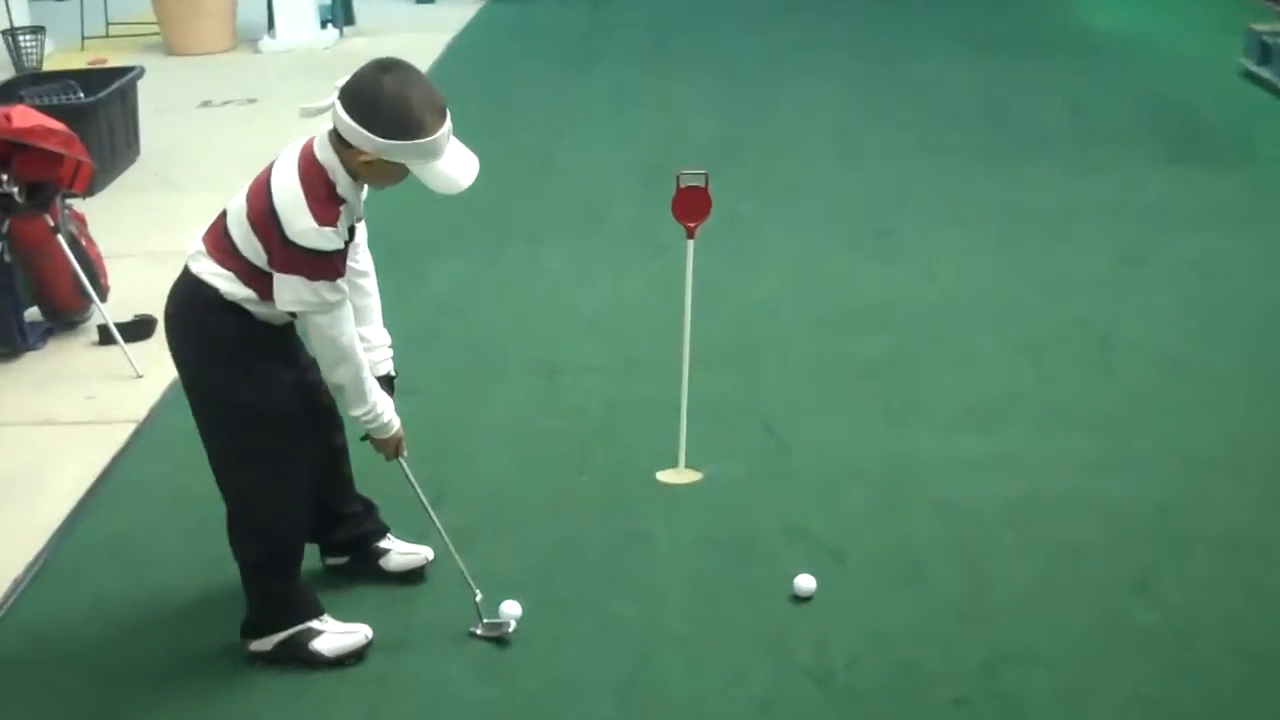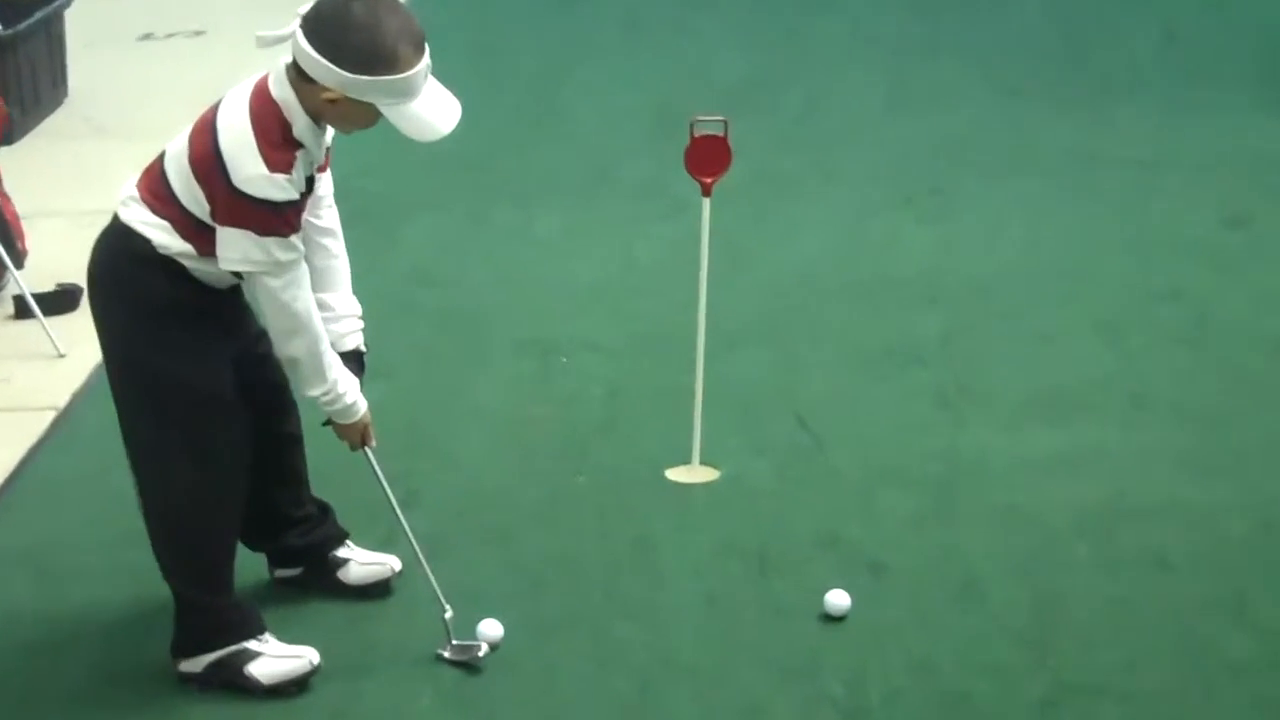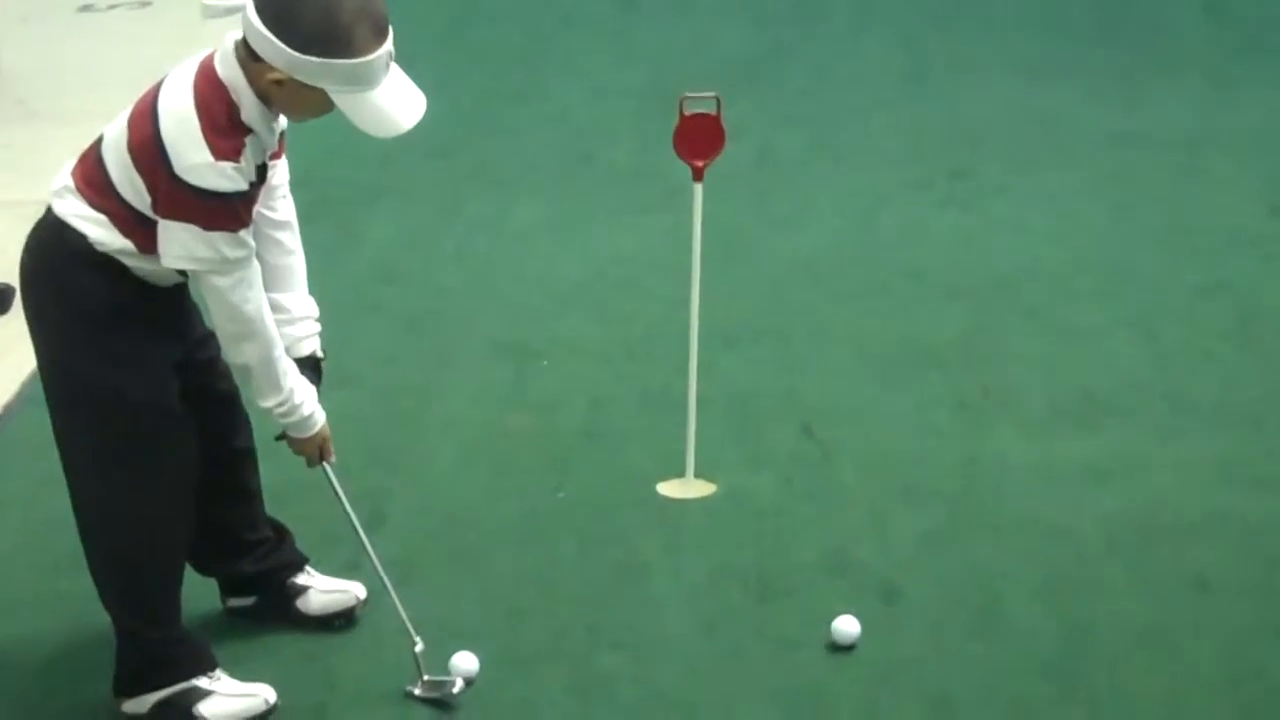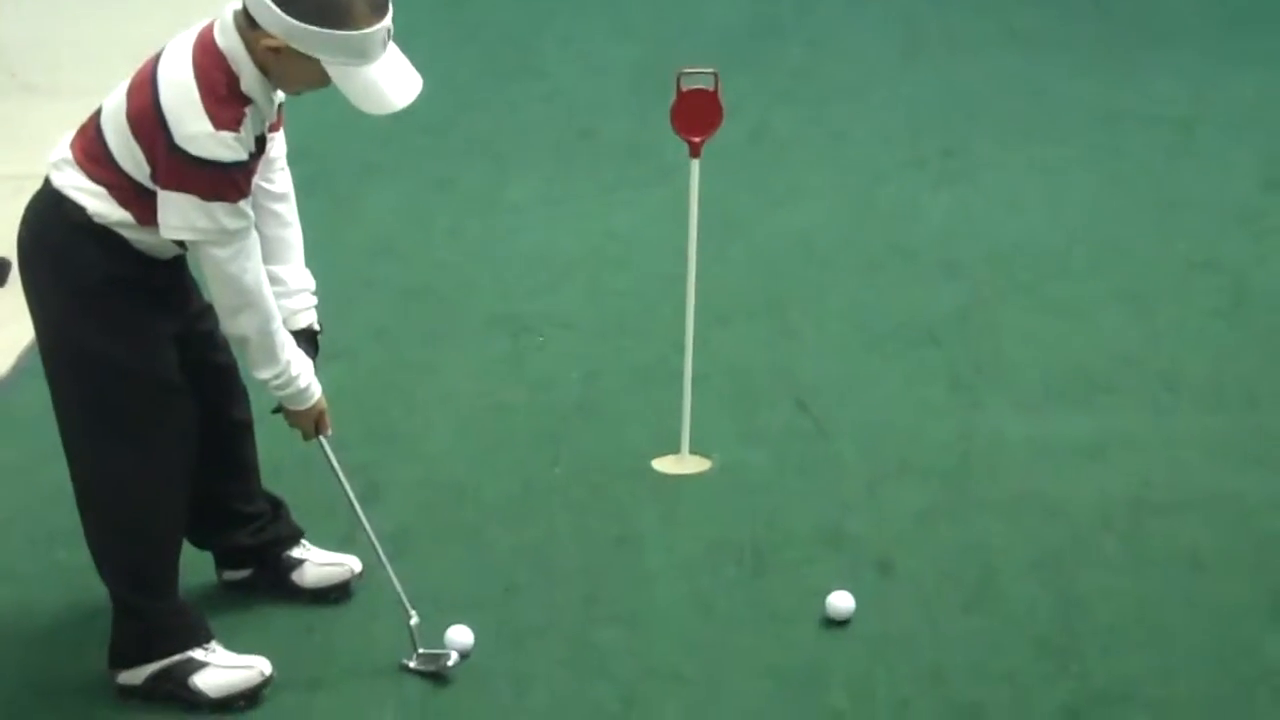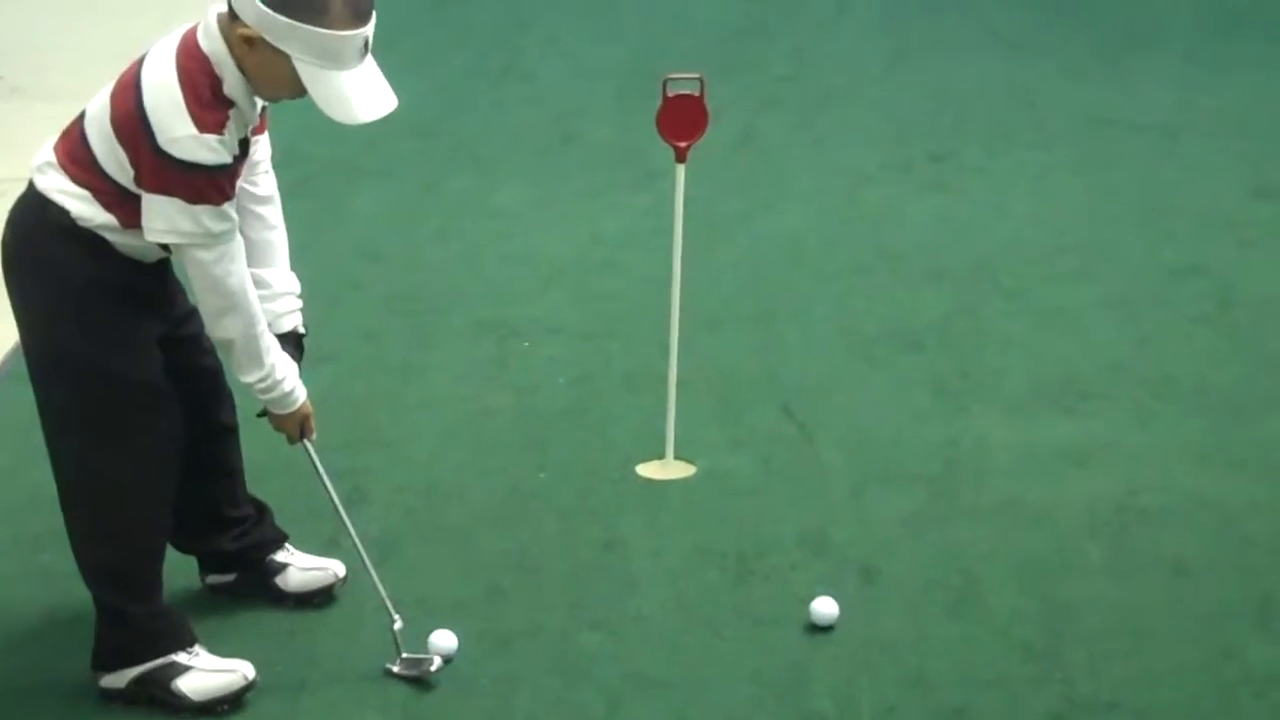
dt=0.5s
person 1, frame 1
right shoulder: (308, 217)
left elbow: (355, 267)
right elbow: (330, 329)
left wrist: (380, 368)
right wrist: (379, 417)
left hip: (257, 311)
right hip: (216, 325)
left knee: (317, 423)
right knee: (271, 462)
left ankle: (351, 540)
person 1, frame 2
left shoulder: (301, 104)
right shoulder: (258, 161)
left elbow: (319, 222)
right elbow: (285, 297)
left wrist: (347, 342)
right wrist: (341, 397)
left hip: (202, 273)
right hip: (149, 284)
left knee: (267, 410)
right knee: (199, 451)
left ankle: (303, 547)
right ankle: (212, 636)
person 1, frame 3
left shoulder: (253, 85)
right shoulder: (204, 149)
left elbow: (273, 216)
right elbow: (235, 300)
left wrist: (302, 350)
right wrist: (298, 410)
left hip: (147, 267)
right hip: (87, 284)
left knee: (216, 423)
right knee: (140, 469)
left ankle: (259, 572)
person 1, frame 4
right shoulder: (202, 119)
left elbow: (270, 187)
right elbow: (234, 272)
left wrist: (299, 319)
right wrist: (296, 383)
left hip: (142, 243)
right hip: (85, 254)
left knee: (214, 394)
right knee: (138, 438)
left ankle: (253, 546)
right ankle: (152, 644)
person 1, frame 5
left shoulder: (235, 61)
right shoulder: (186, 121)
left elbow: (255, 192)
right elbow: (218, 275)
left wrist: (283, 326)
right wrist: (280, 387)
left hip: (126, 245)
right hip: (68, 258)
left knee: (200, 396)
right knee: (122, 442)
left ankle: (238, 551)
right ankle: (137, 650)
